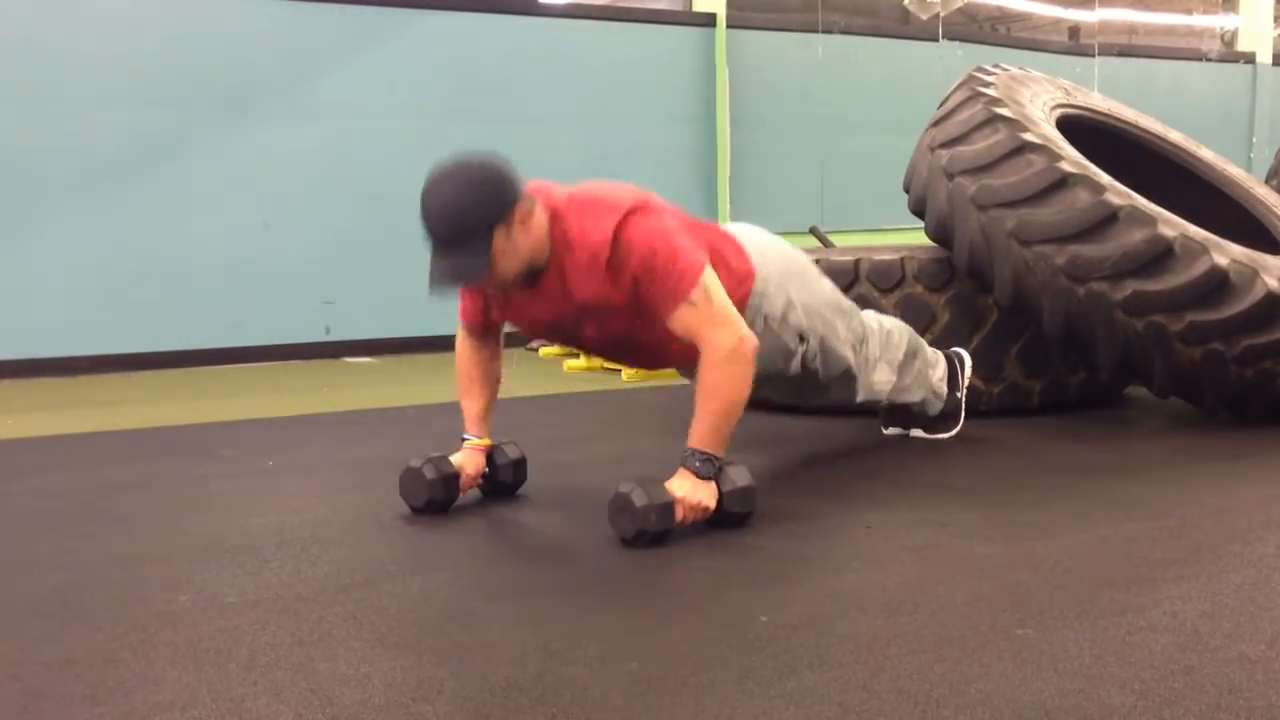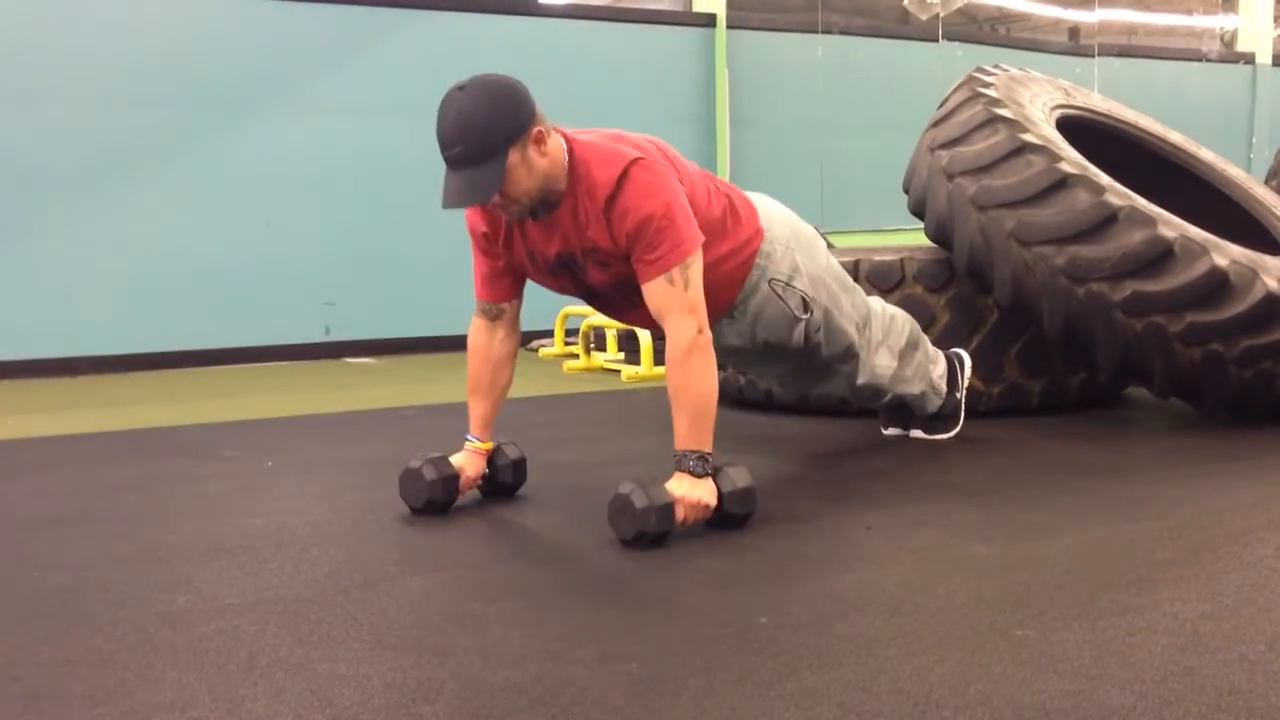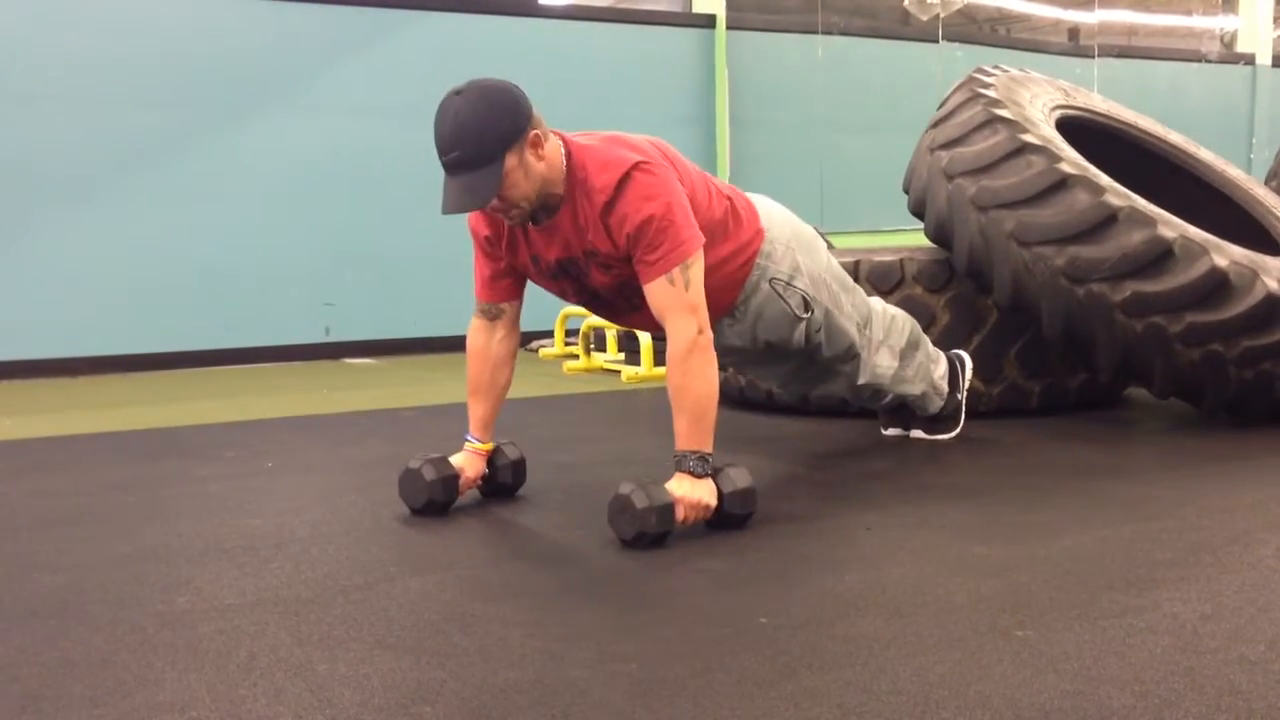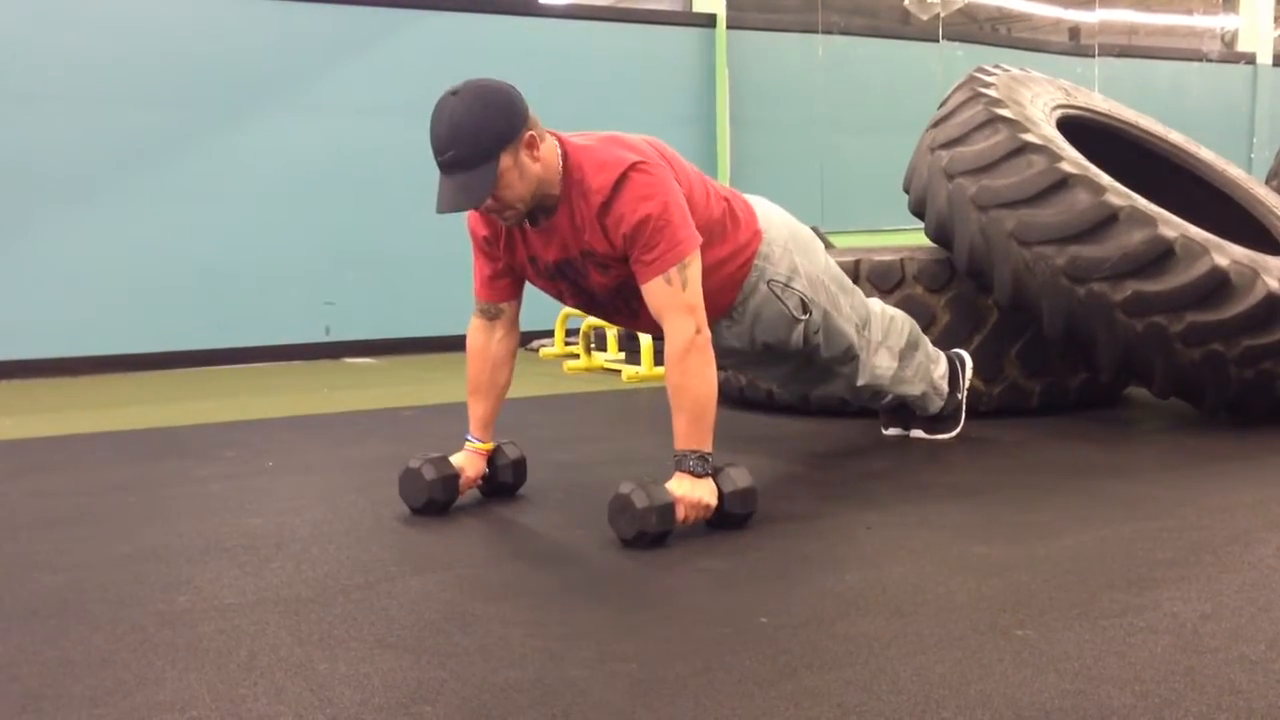
dt=0.2s
person 1, frame 1
left shoulder: (622, 235)
right shoulder: (484, 251)
left elbow: (734, 343)
right elbow: (475, 337)
left wrist: (699, 466)
right wrist: (476, 439)
left hip: (754, 293)
left knee: (860, 359)
left ankle: (940, 381)
right ankle: (913, 390)
person 1, frame 2
left shoulder: (630, 181)
right shoulder: (492, 212)
left elbow: (689, 332)
right elbow: (495, 324)
left wrist: (694, 467)
right wrist: (478, 443)
left hip: (759, 264)
right hip: (695, 295)
left knee: (862, 348)
left ankle: (939, 382)
right ankle: (908, 396)
person 1, frame 3
left shoulder: (630, 184)
right shoulder: (493, 214)
left elbow: (690, 331)
right elbow: (494, 325)
left wrist: (693, 468)
right wrist: (477, 445)
left hip: (759, 264)
right hip: (699, 297)
left knee: (862, 346)
left ankle: (941, 381)
right ankle: (908, 395)
person 1, frame 4
left shoulder: (626, 183)
right shoulder: (491, 215)
left elbow: (687, 331)
right elbow: (493, 324)
left wrist: (693, 468)
right wrist: (477, 444)
left hip: (758, 267)
right hip: (702, 304)
left knee: (862, 348)
right knee: (821, 372)
left ankle: (941, 380)
right ankle: (911, 393)
